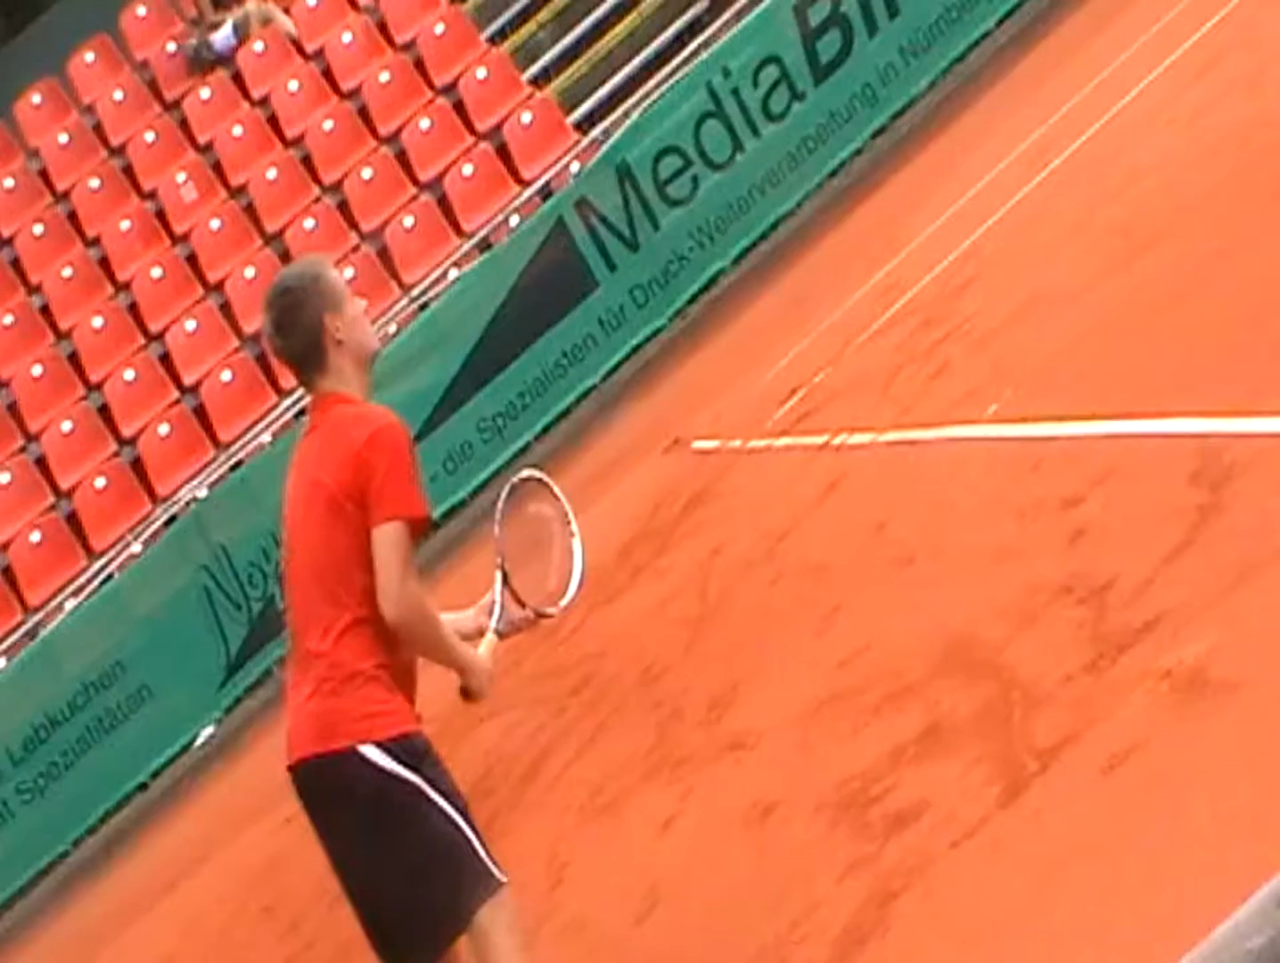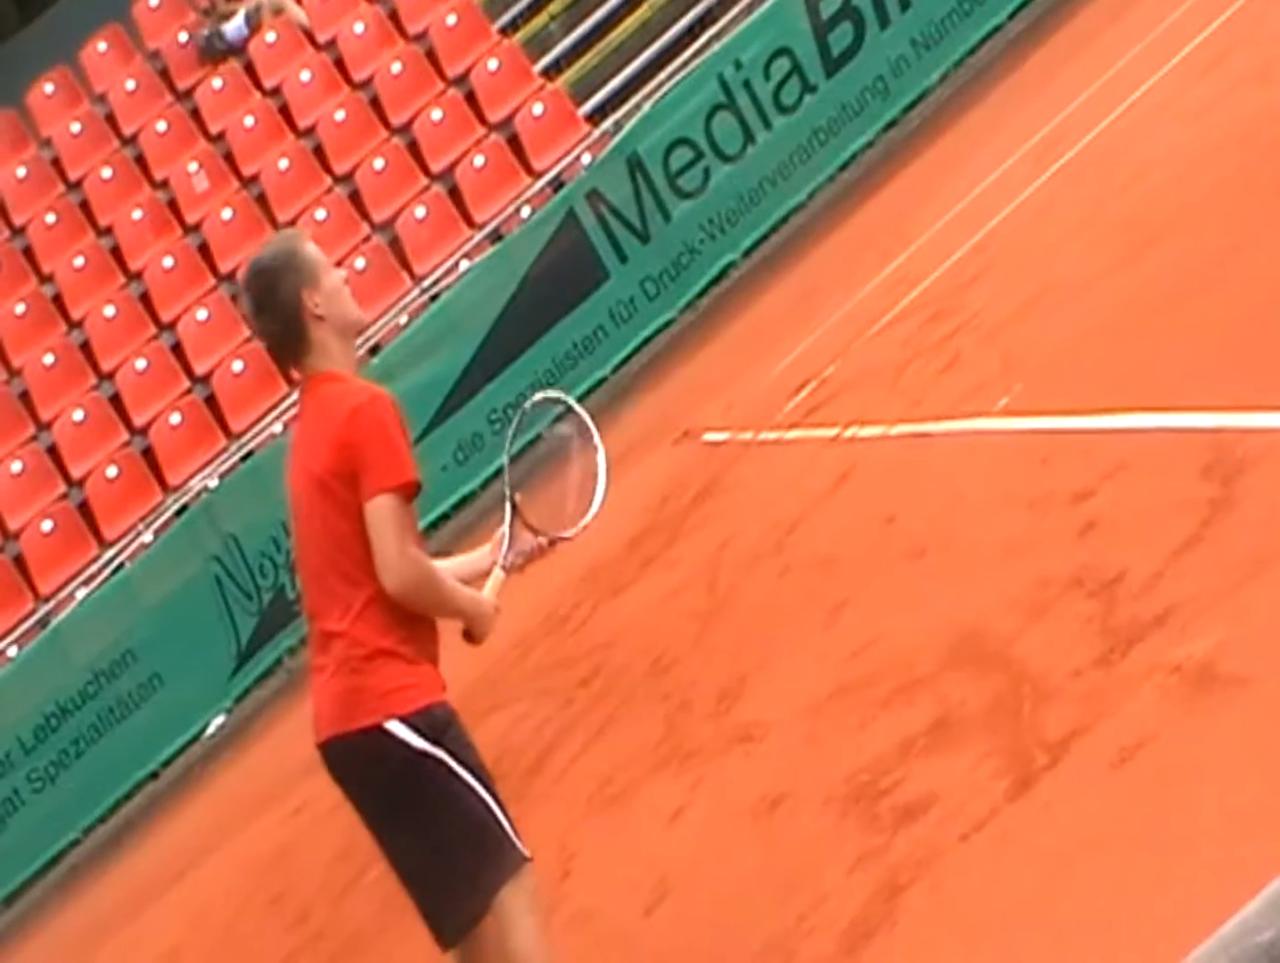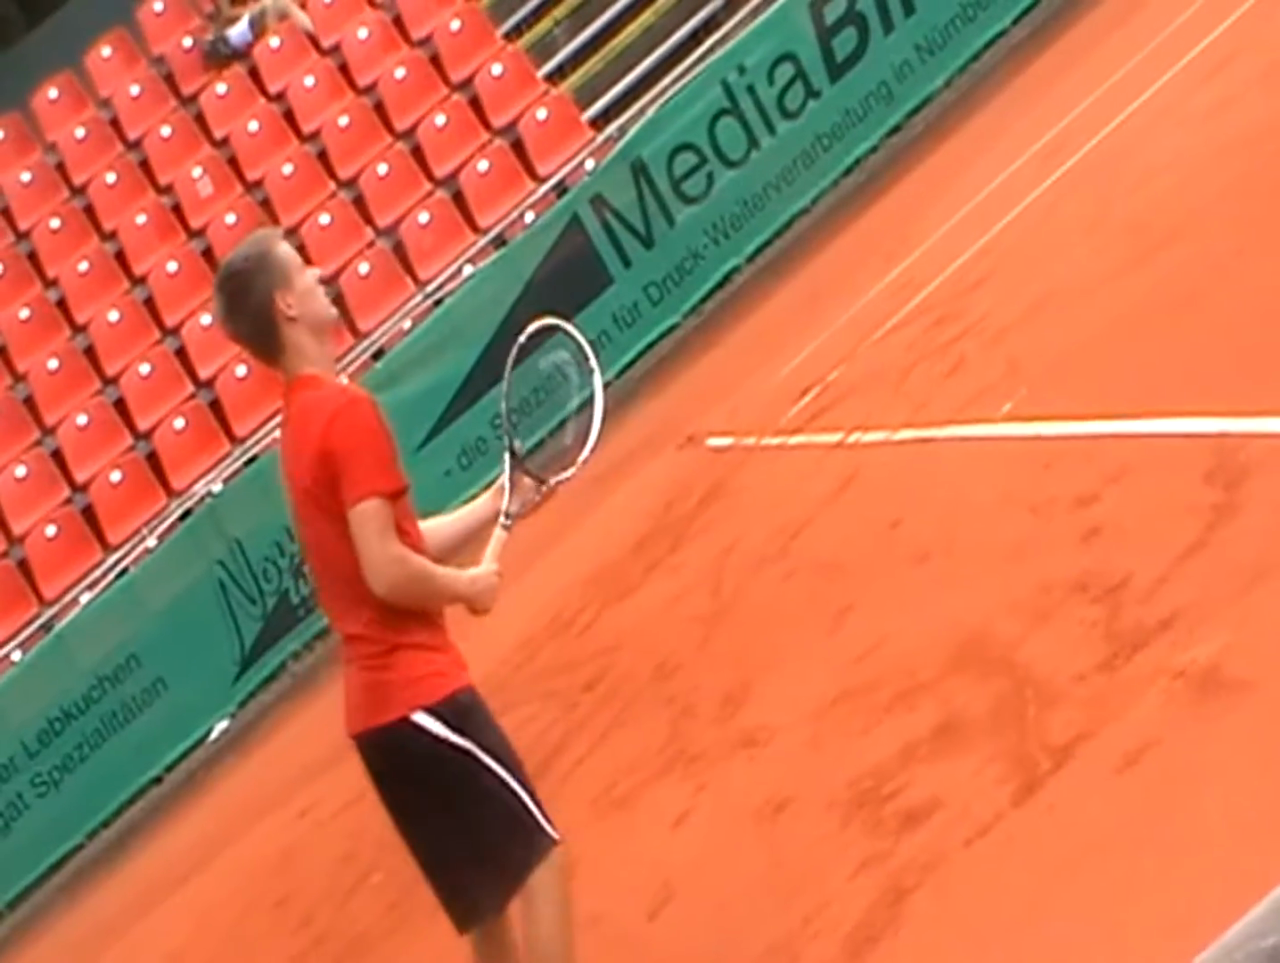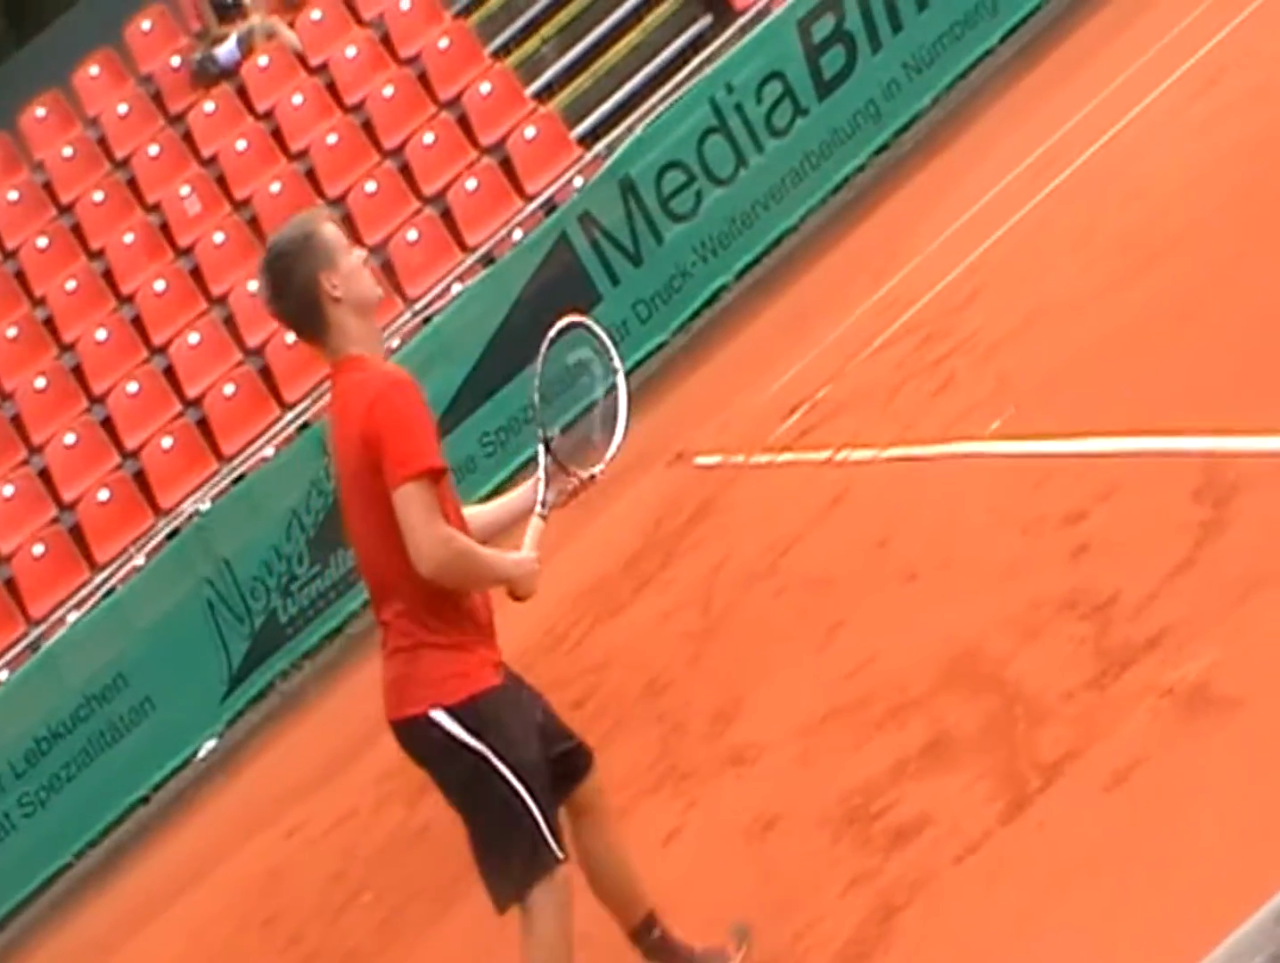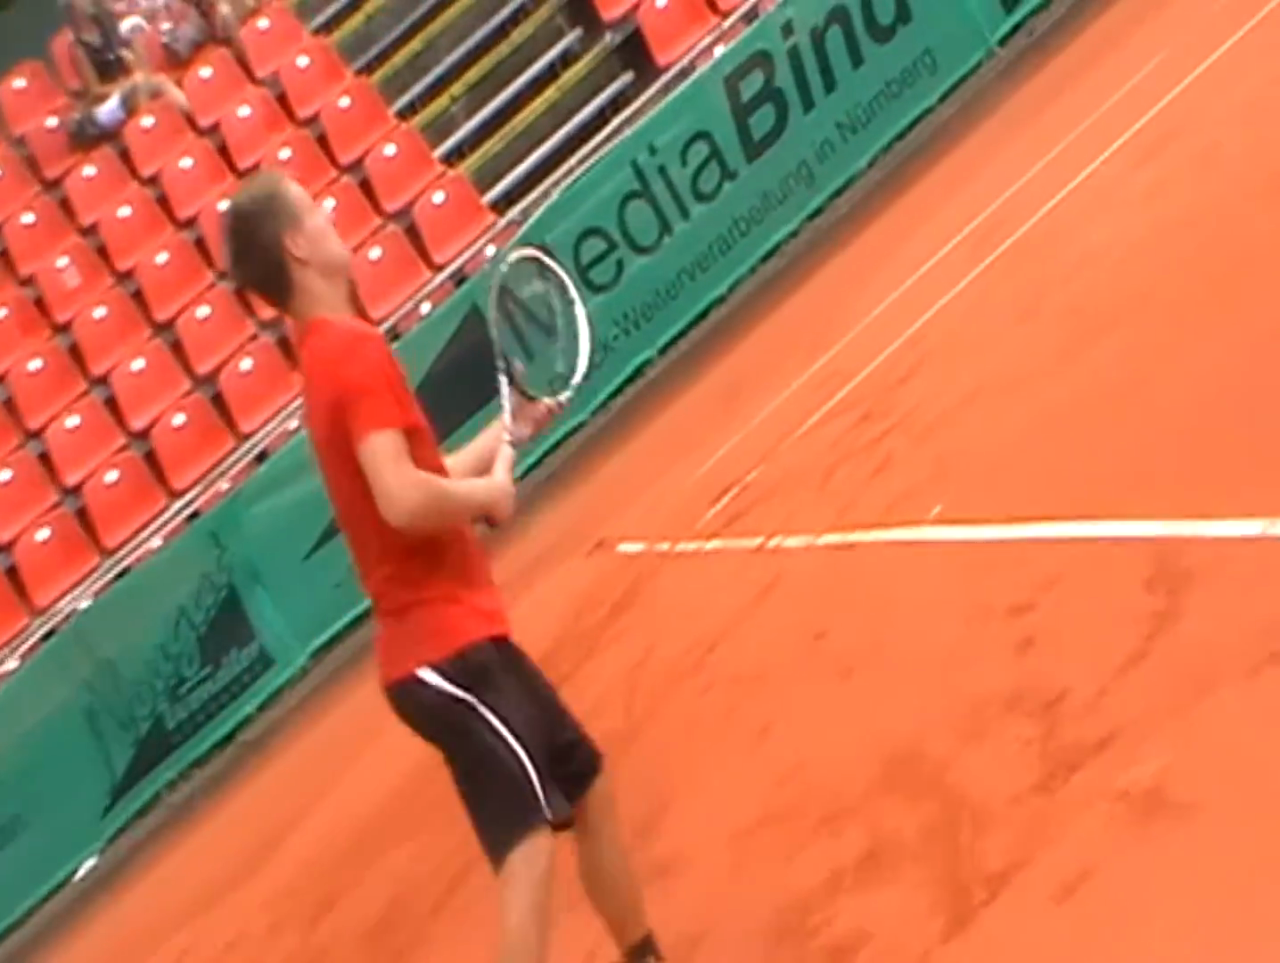
dt=0.4s
person 1, frame 1
left shoulder: (312, 452)
right shoulder: (377, 434)
right elbow: (396, 605)
left wrist: (470, 620)
right wrist: (466, 661)
left hip: (318, 733)
right hip: (365, 730)
person 1, frame 2
left shoulder: (312, 424)
right shoulder: (365, 409)
right elbow: (398, 572)
left wrist: (495, 555)
right wrist: (471, 606)
left hip: (349, 707)
right hip: (391, 702)
right knee: (510, 886)
person 1, frame 3
left shoulder: (306, 418)
right shoulder: (346, 411)
right elbow: (388, 571)
left wrist: (498, 502)
right wrist: (468, 587)
left hip: (390, 693)
right hip: (420, 694)
left knee: (495, 893)
right knee: (541, 861)
person 1, frame 4
left shoulder: (354, 397)
right shoulder: (387, 393)
right elbow: (433, 554)
left wrist: (537, 490)
right wrist: (510, 570)
left hip: (461, 671)
right hip: (444, 687)
left knee: (583, 791)
right knee: (545, 880)
person 1, frame 5
left shoulder: (325, 359)
right shoulder: (357, 353)
right elbow: (407, 502)
left wrist: (507, 433)
right wrist: (487, 492)
left hip: (447, 638)
right hip: (448, 648)
left knee: (590, 801)
right knee: (533, 847)
